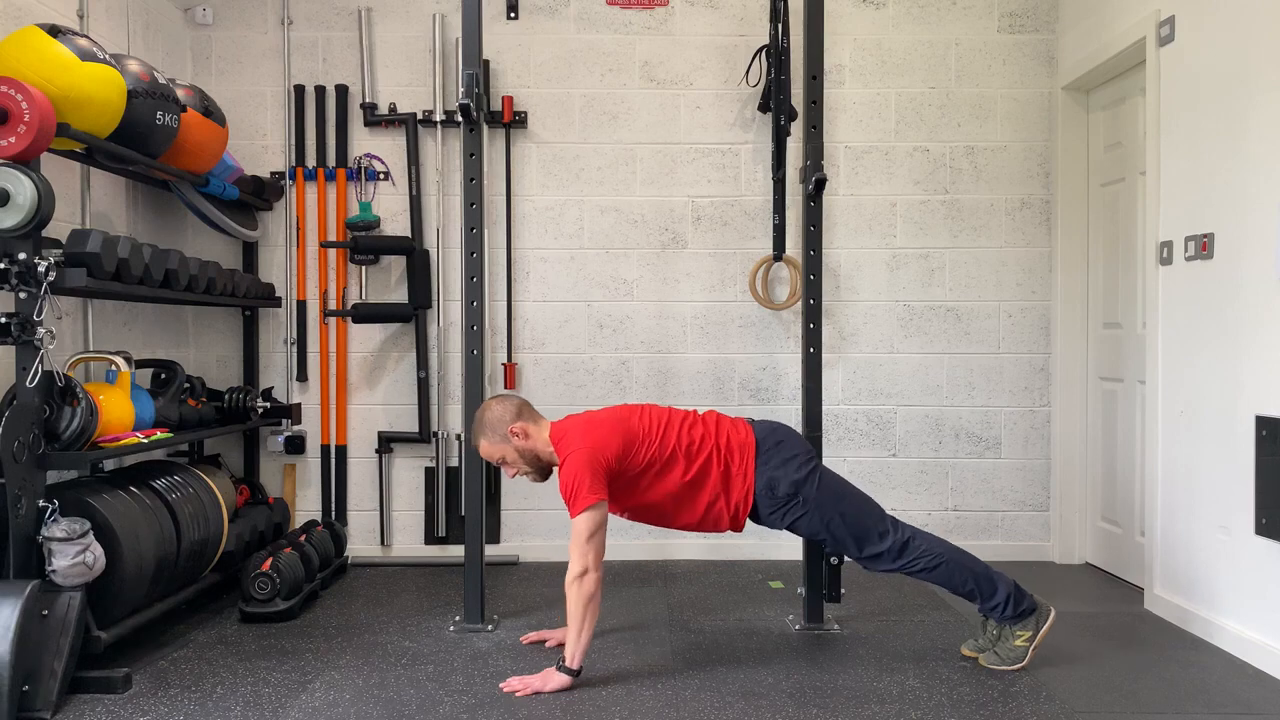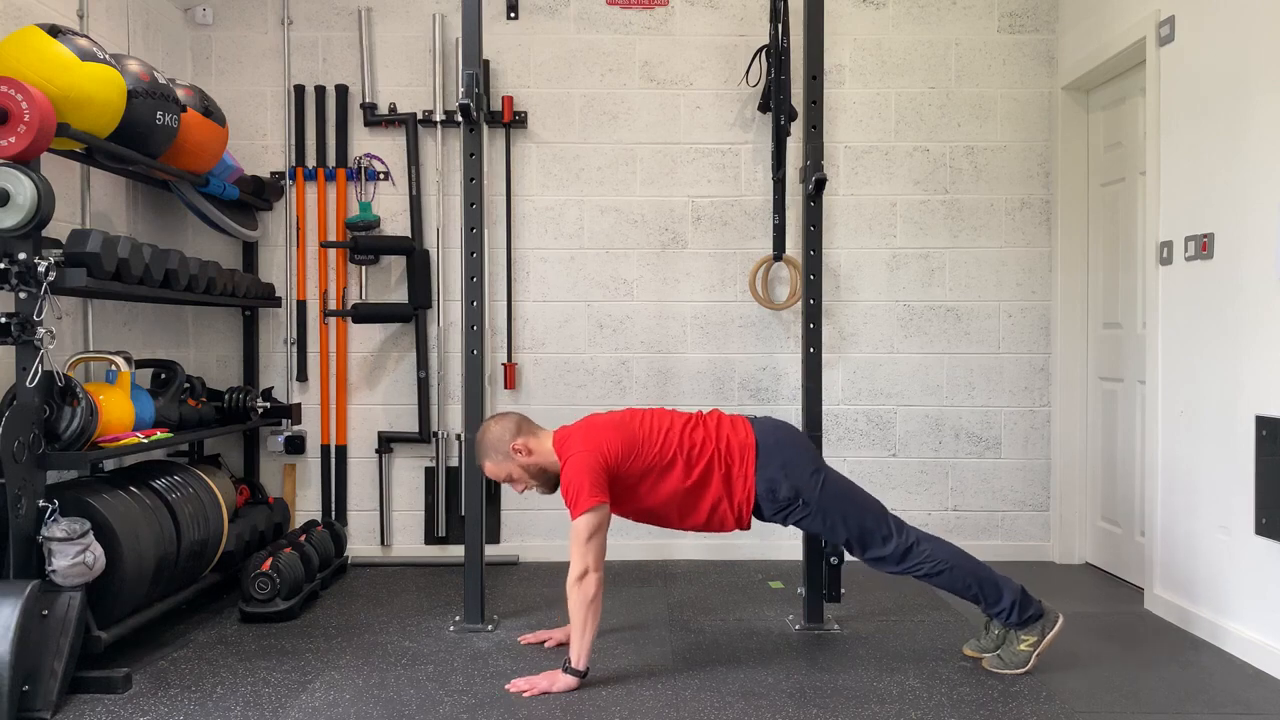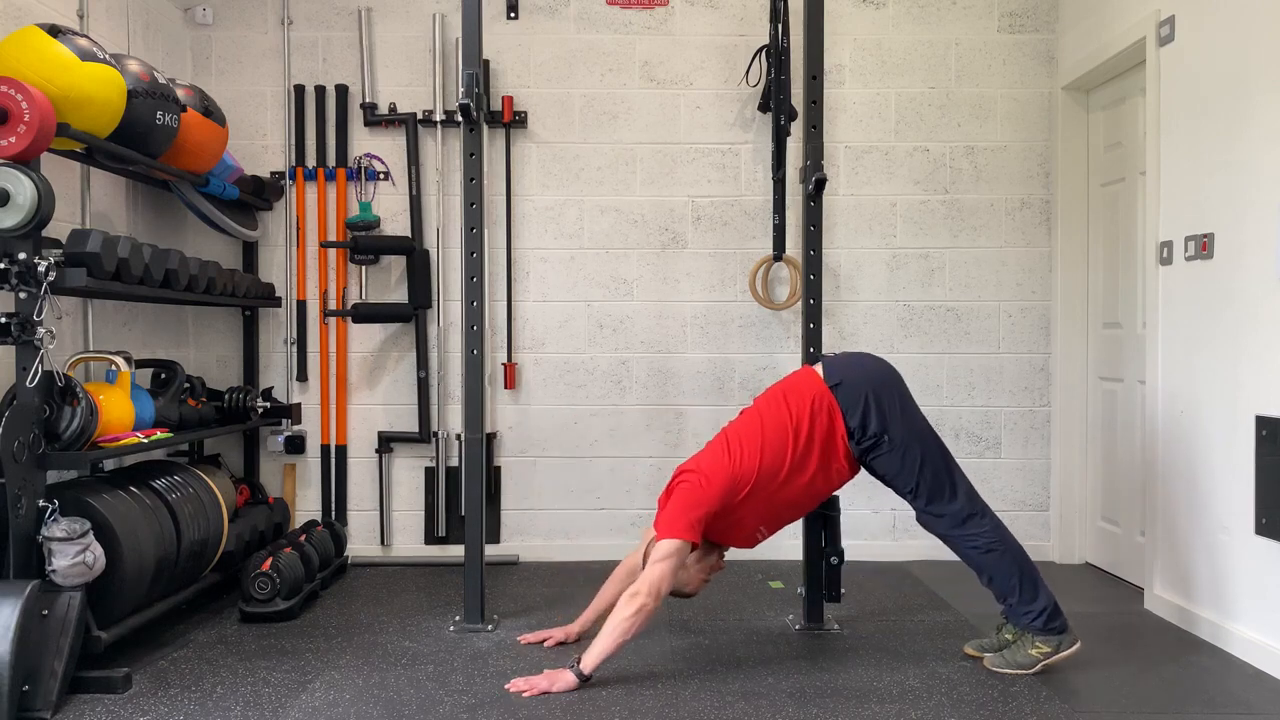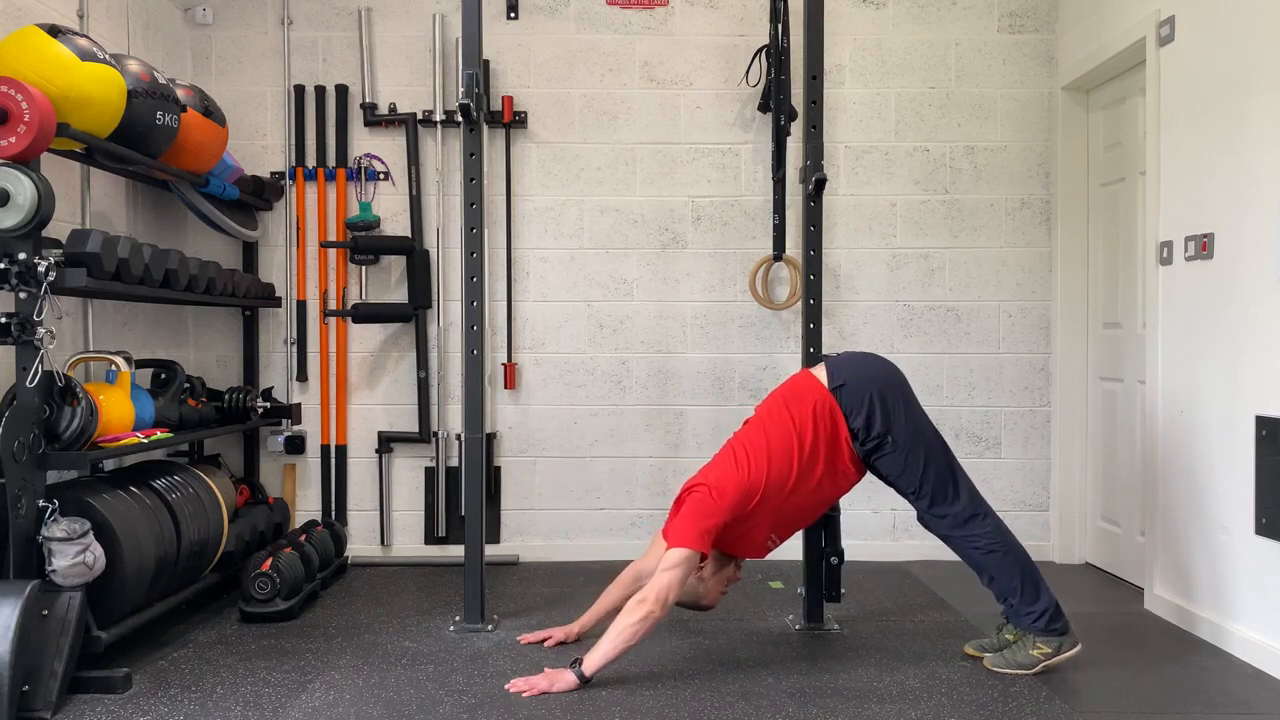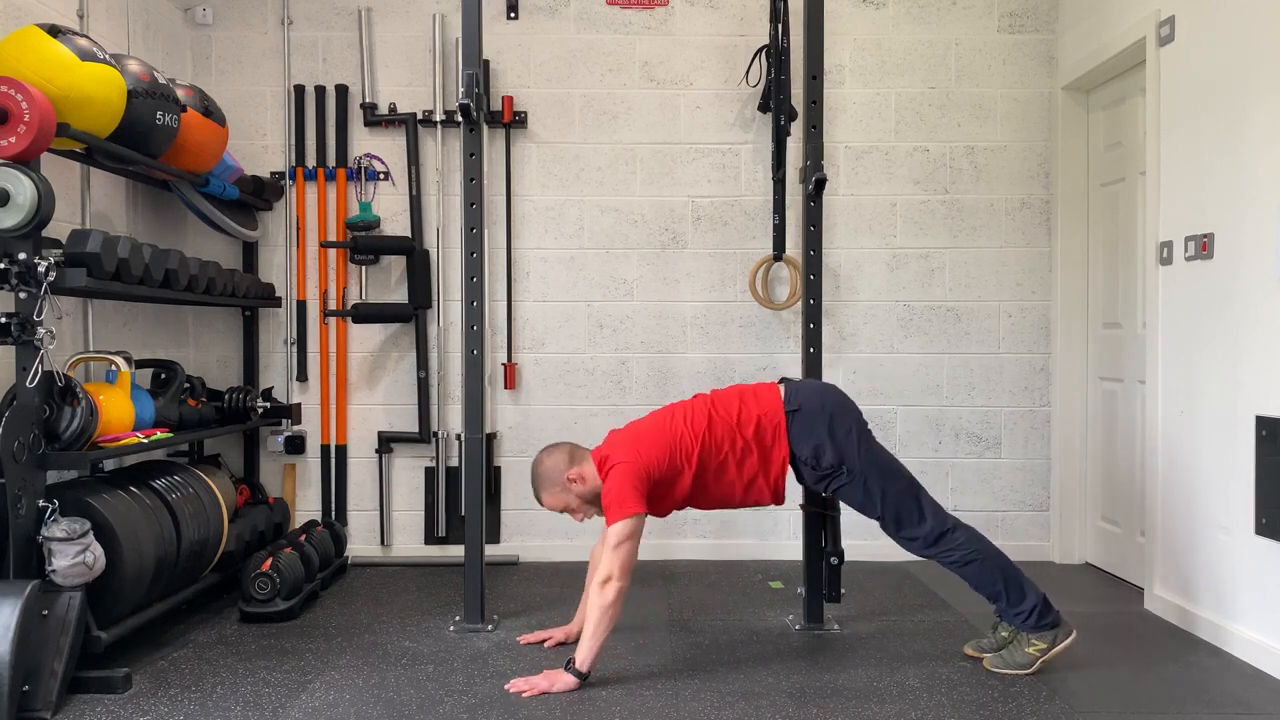
dt=1s
person 1, frame 1
left shoulder: (578, 455)
right shoulder: (581, 441)
left elbow: (584, 568)
right elbow: (594, 558)
left wrist: (567, 668)
right wrist: (573, 628)
left hip: (765, 473)
right hip: (756, 462)
left knee: (885, 544)
right knee: (877, 545)
left ankle: (1019, 611)
right ankle: (1002, 609)
person 1, frame 2
left shoulder: (578, 460)
right shoulder: (582, 443)
left elbow: (585, 571)
right elbow: (589, 567)
left wrist: (572, 669)
right wrist: (575, 627)
left hip: (765, 472)
right hip: (756, 460)
left knee: (889, 544)
right knee: (883, 543)
left ankle: (1026, 617)
right ankle: (1006, 615)
person 1, frame 3
left shoulder: (692, 501)
right shoulder: (690, 501)
left elbow: (644, 596)
right elbow: (635, 564)
left wrist: (578, 673)
right wrist: (576, 627)
left hip: (855, 399)
right hip: (845, 395)
left knee: (952, 512)
right knee: (945, 512)
left ankle: (1044, 628)
right ankle: (1023, 619)
person 1, frame 4
left shoulder: (704, 509)
right shoulder: (700, 509)
left elbow: (651, 602)
right elbow: (641, 569)
left wrist: (578, 672)
right wrist: (576, 627)
left hip: (858, 399)
right hip: (848, 395)
left knee: (955, 514)
right knee: (948, 514)
left ankle: (1046, 630)
right ankle: (1024, 621)
person 1, frame 5
left shoulder: (622, 470)
right shoulder: (617, 458)
left elbow: (612, 579)
right elbow: (603, 553)
left wrist: (575, 670)
right wrist: (574, 626)
left hip: (806, 429)
right hip: (798, 422)
left knee: (921, 528)
right knee: (917, 527)
left ankle: (1038, 623)
right ankle: (1015, 619)
